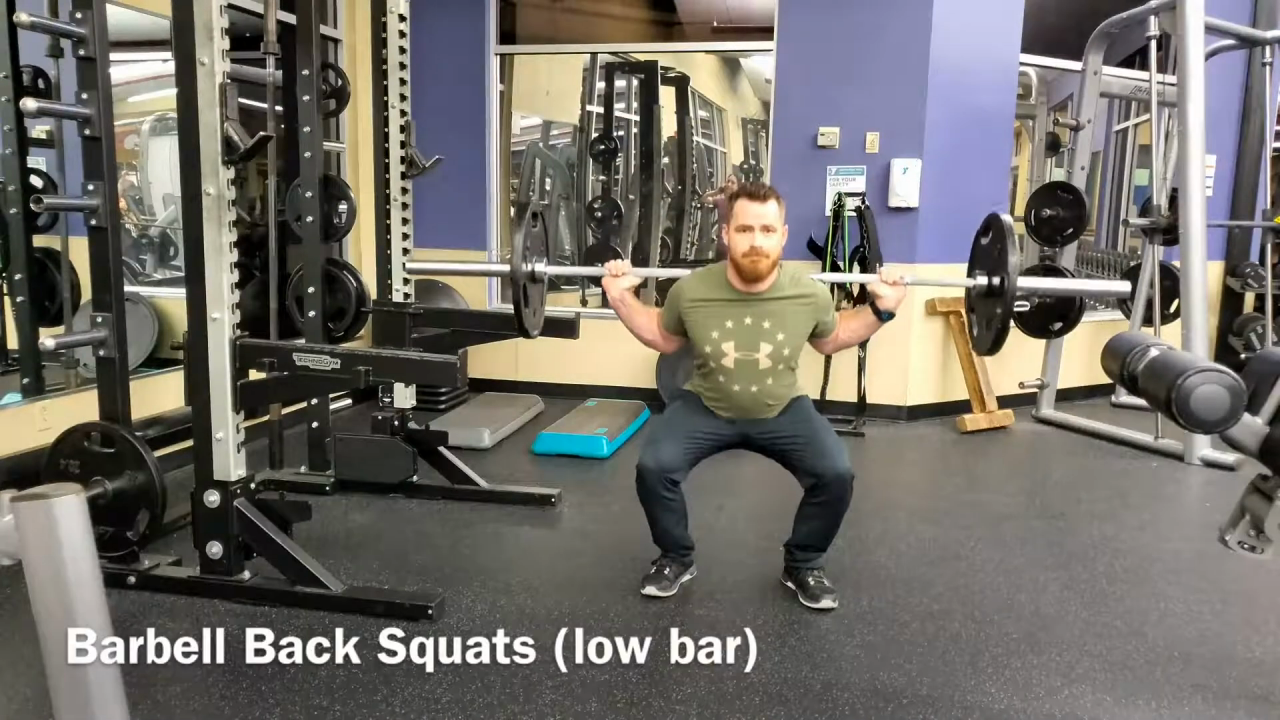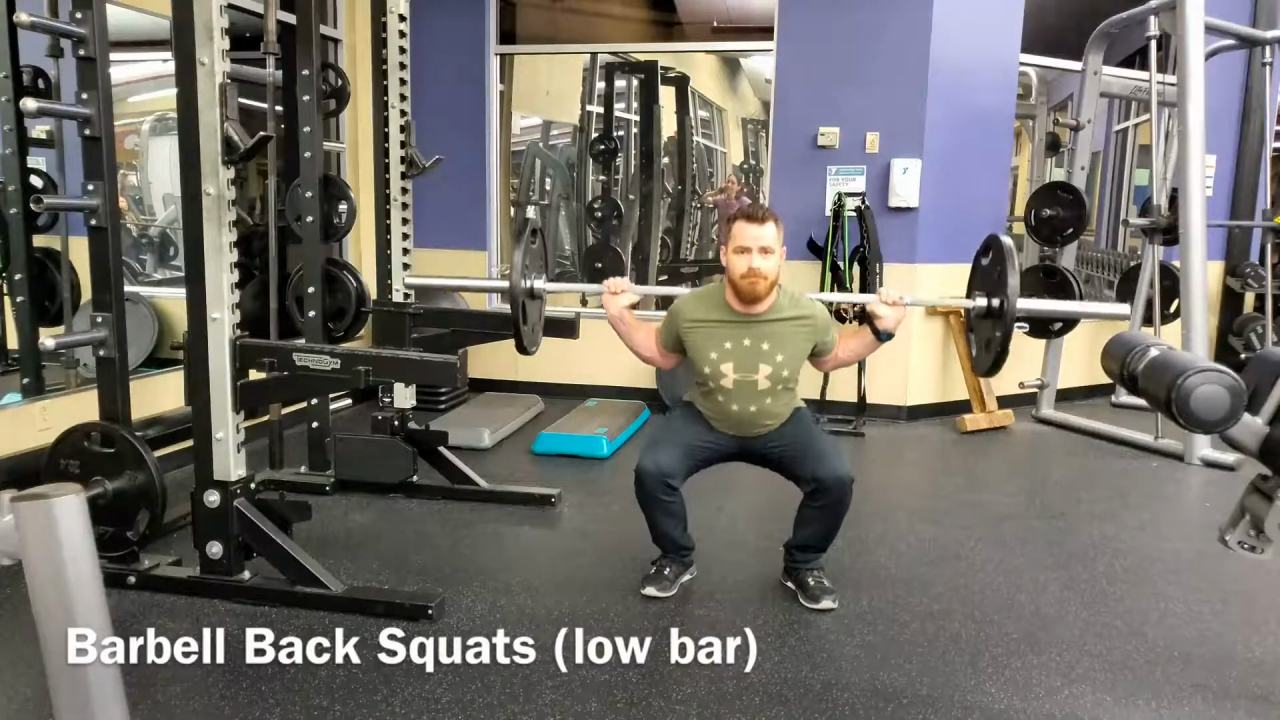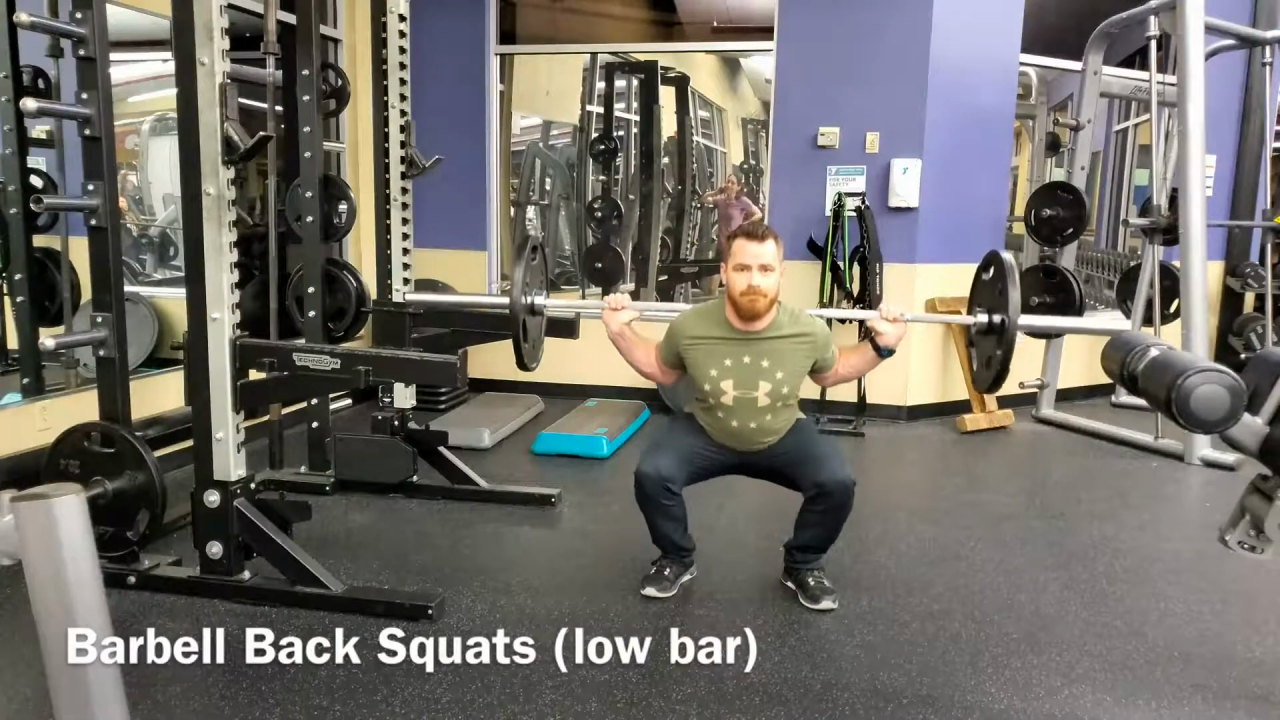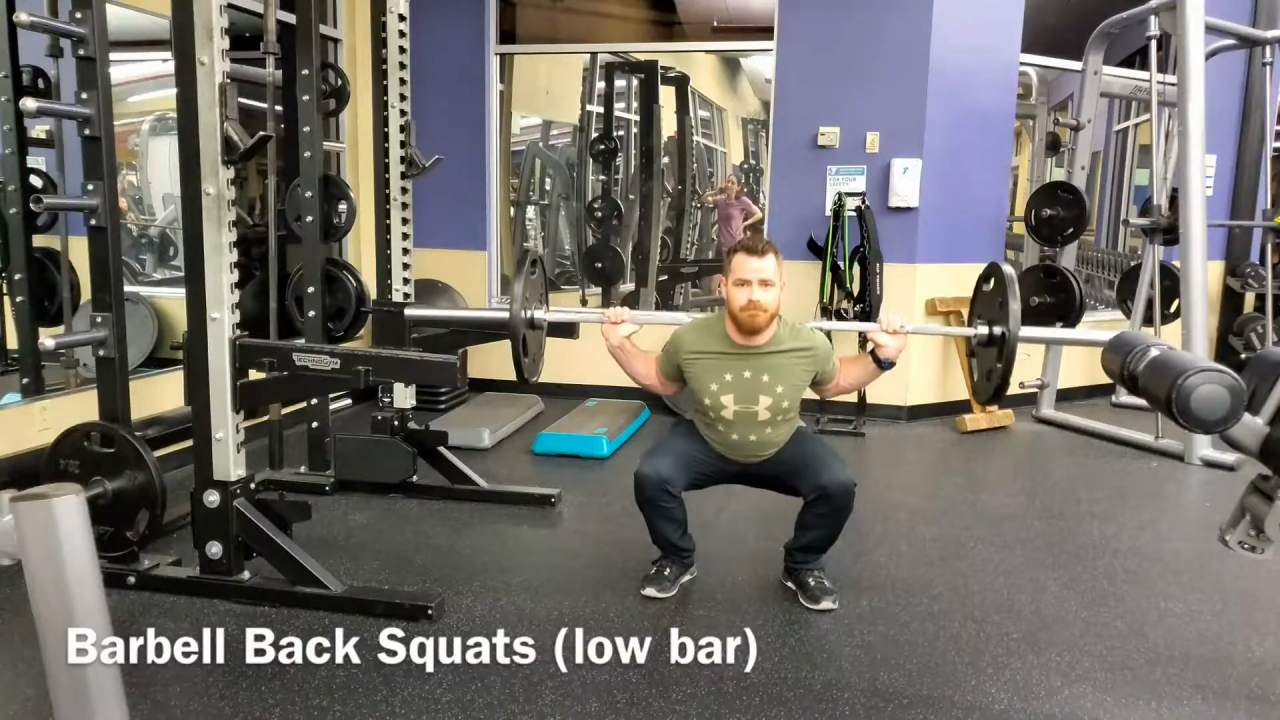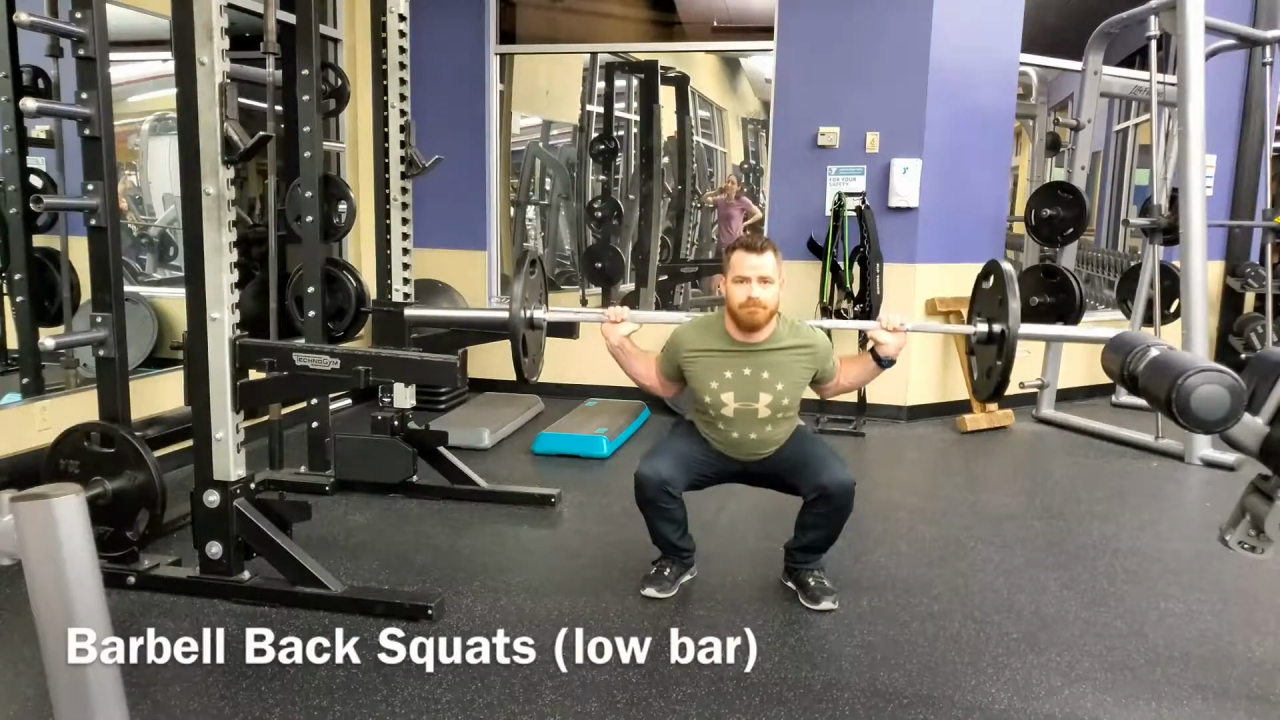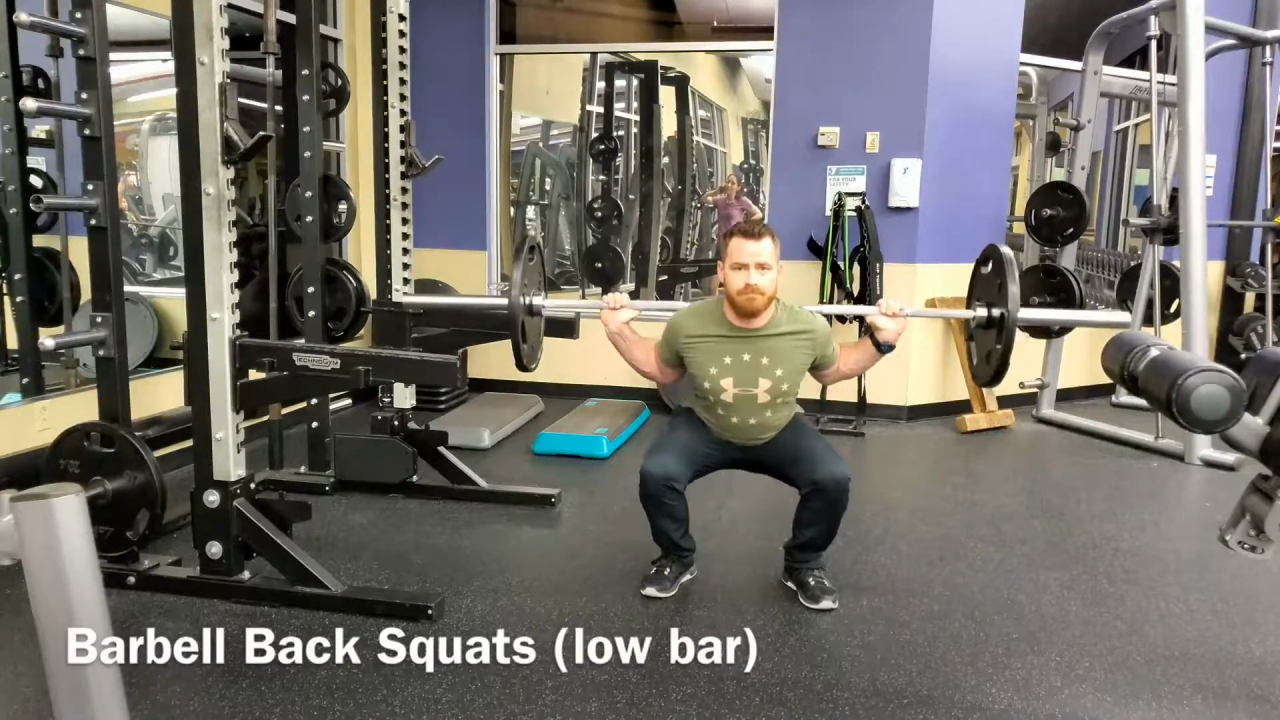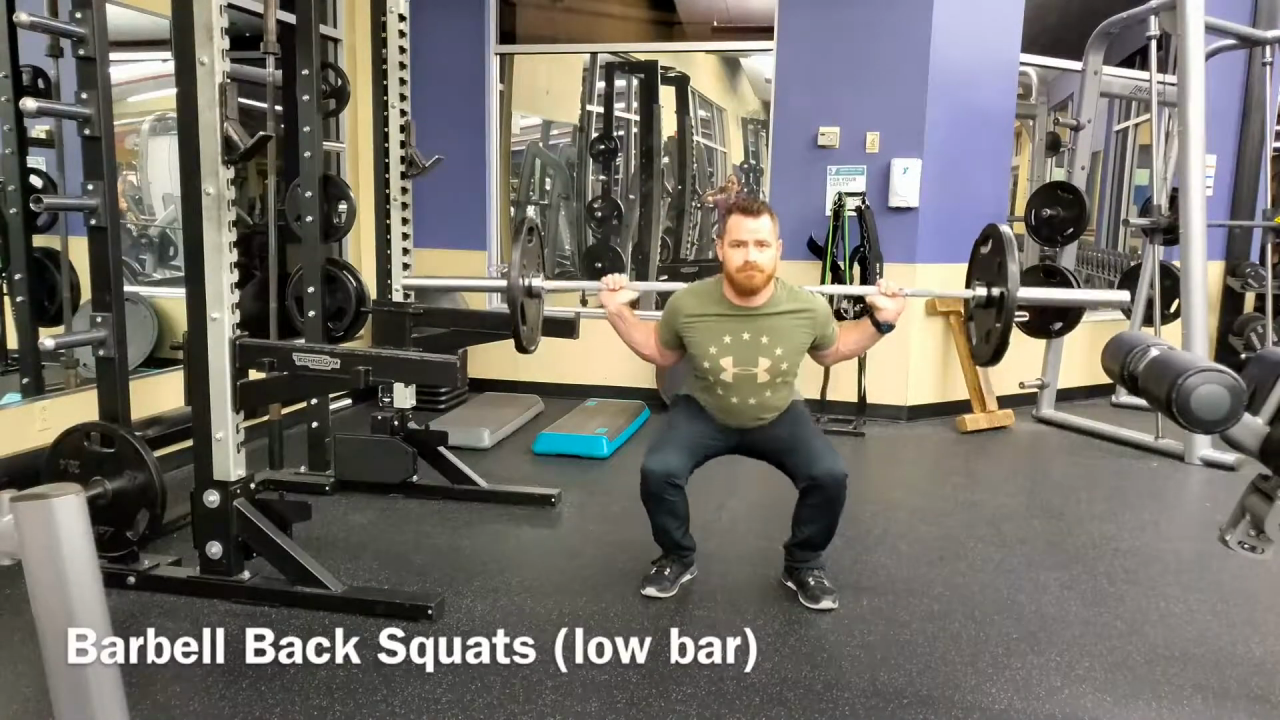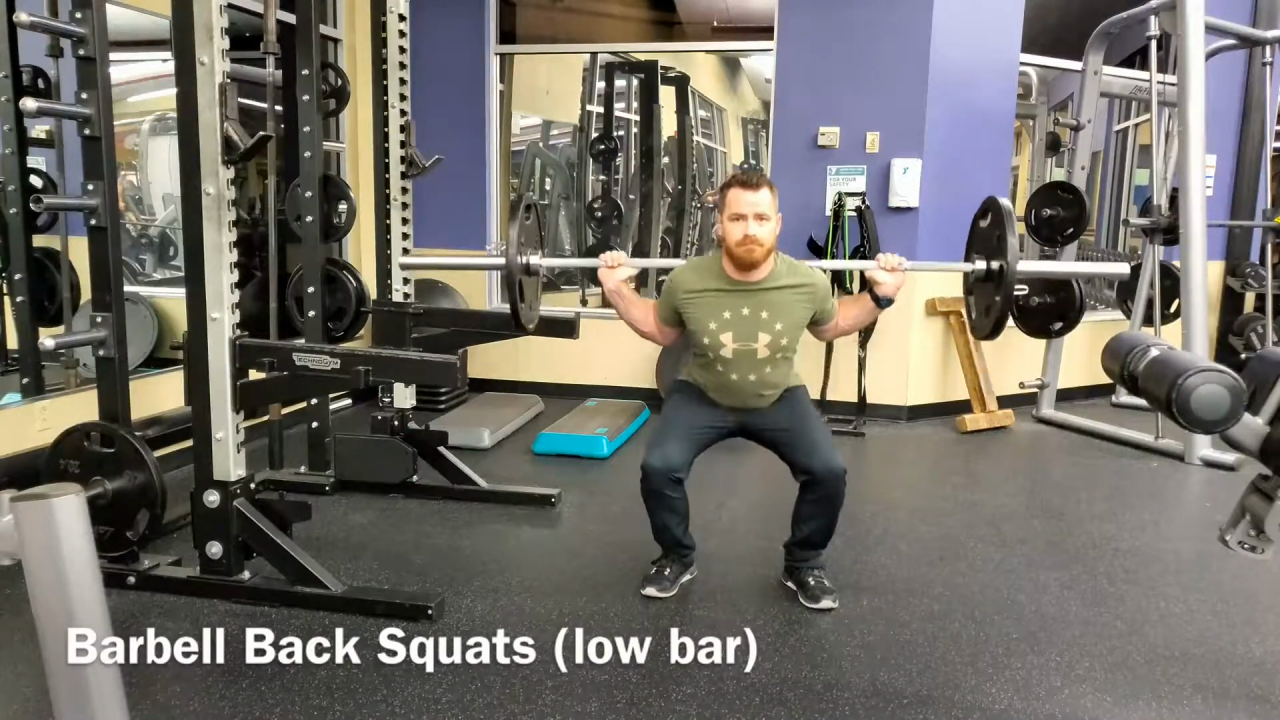
dt=0.2s
person 1, frame 1
left shoulder: (810, 294)
right shoulder: (691, 291)
left elbow: (831, 339)
right elbow: (665, 338)
left wrist: (879, 310)
right wrist: (621, 299)
left hip: (782, 410)
right hip: (705, 407)
left knee: (836, 475)
right knee: (654, 467)
left ankle: (803, 565)
right ankle: (676, 558)
person 1, frame 2
left shoulder: (809, 315)
right shoulder: (689, 310)
left elbow: (830, 356)
right elbow: (663, 354)
left wrist: (878, 330)
right wrist: (620, 316)
left hip: (782, 424)
right hip: (704, 420)
left knee: (835, 478)
right knee: (652, 471)
left ankle: (802, 566)
right ankle: (676, 559)
person 1, frame 3
left shoulder: (809, 332)
right shoulder: (689, 327)
left elbow: (830, 373)
right elbow: (663, 370)
left wrist: (880, 345)
right wrist: (620, 332)
left hip: (782, 438)
right hip: (704, 434)
left knee: (837, 483)
right knee: (652, 475)
left ankle: (802, 566)
right ankle: (676, 559)
person 1, frame 4
left shoulder: (810, 345)
right shoulder: (690, 341)
left elbow: (833, 384)
right elbow: (662, 382)
left wrist: (880, 359)
right wrist: (619, 345)
left hip: (782, 448)
right hip: (705, 444)
left knee: (838, 485)
right knee: (651, 477)
left ankle: (803, 566)
right ankle: (676, 559)
person 1, frame 5
left shoulder: (810, 344)
right shoulder: (689, 340)
left elbow: (833, 383)
right elbow: (662, 384)
left wrist: (881, 356)
right wrist: (619, 344)
left hip: (782, 447)
right hip: (705, 443)
left knee: (838, 485)
right knee: (652, 477)
left ankle: (803, 566)
right ankle: (676, 559)
person 1, frame 6
left shoulder: (809, 329)
right shoulder: (688, 325)
left elbow: (832, 370)
right elbow: (662, 371)
left wrist: (880, 341)
right wrist: (618, 330)
left hip: (780, 432)
right hip: (705, 429)
left knee: (833, 480)
right knee: (657, 474)
left ankle: (802, 566)
right ankle: (677, 558)
person 1, frame 7
left shoulder: (808, 308)
right shoulder: (687, 305)
left elbow: (832, 350)
right elbow: (661, 353)
left wrist: (880, 322)
right wrist: (618, 312)
left hip: (778, 417)
right hip: (703, 413)
left knee: (829, 476)
right knee: (658, 471)
left ankle: (803, 565)
right ankle: (677, 559)
person 1, frame 8
left shoulder: (808, 283)
right shoulder: (686, 281)
left elbow: (830, 327)
right elbow: (661, 331)
left wrist: (879, 296)
right wrist: (617, 290)
left hip: (778, 398)
right hip: (701, 396)
left knee: (828, 471)
right knee: (659, 467)
left ankle: (803, 564)
right ankle: (676, 558)
